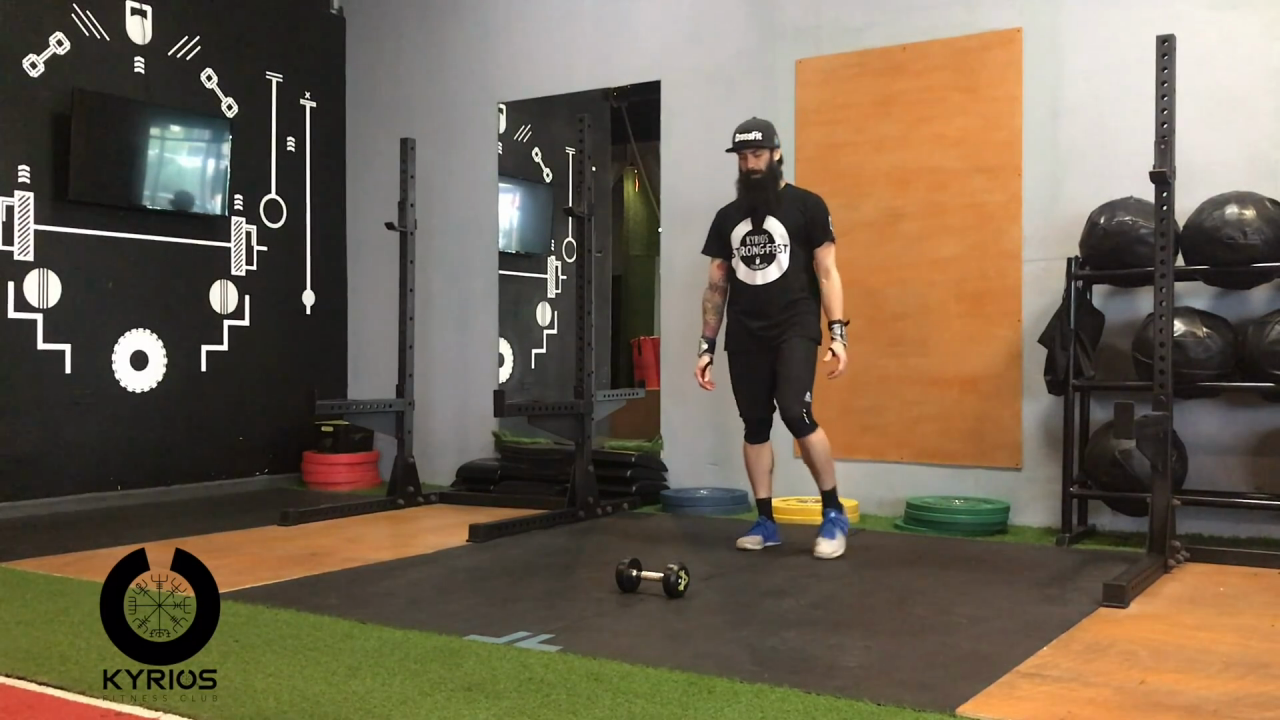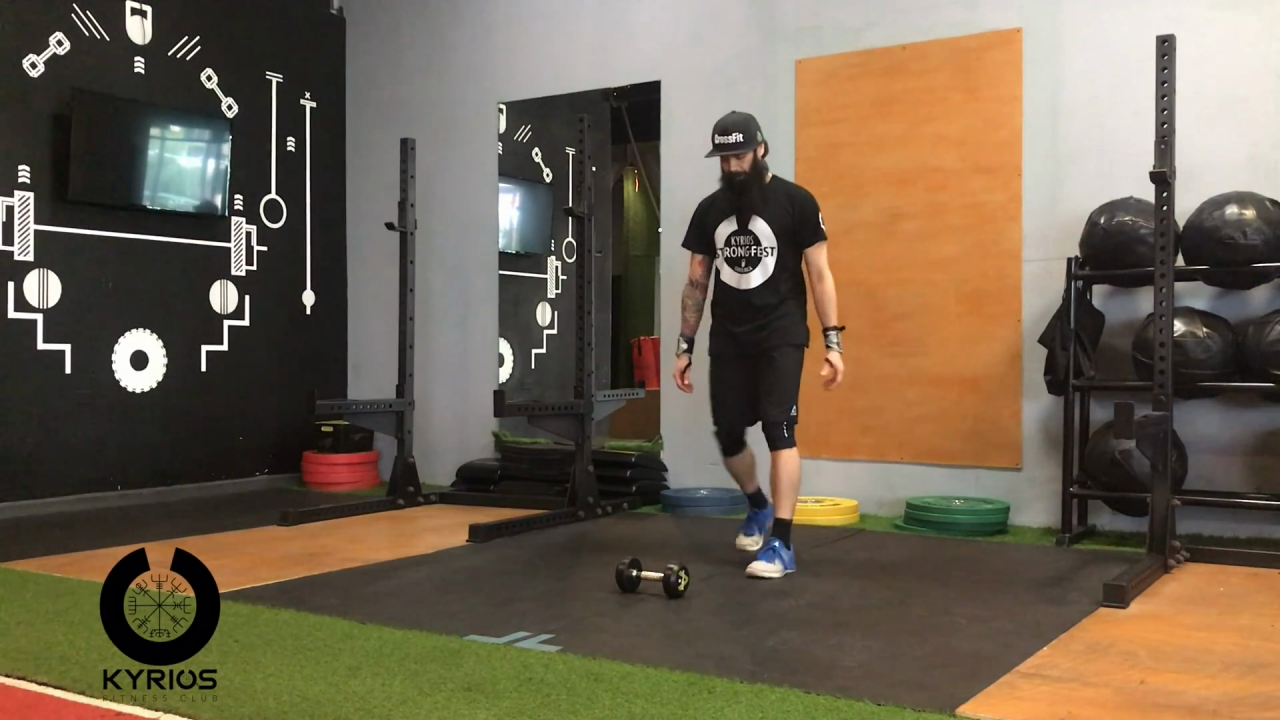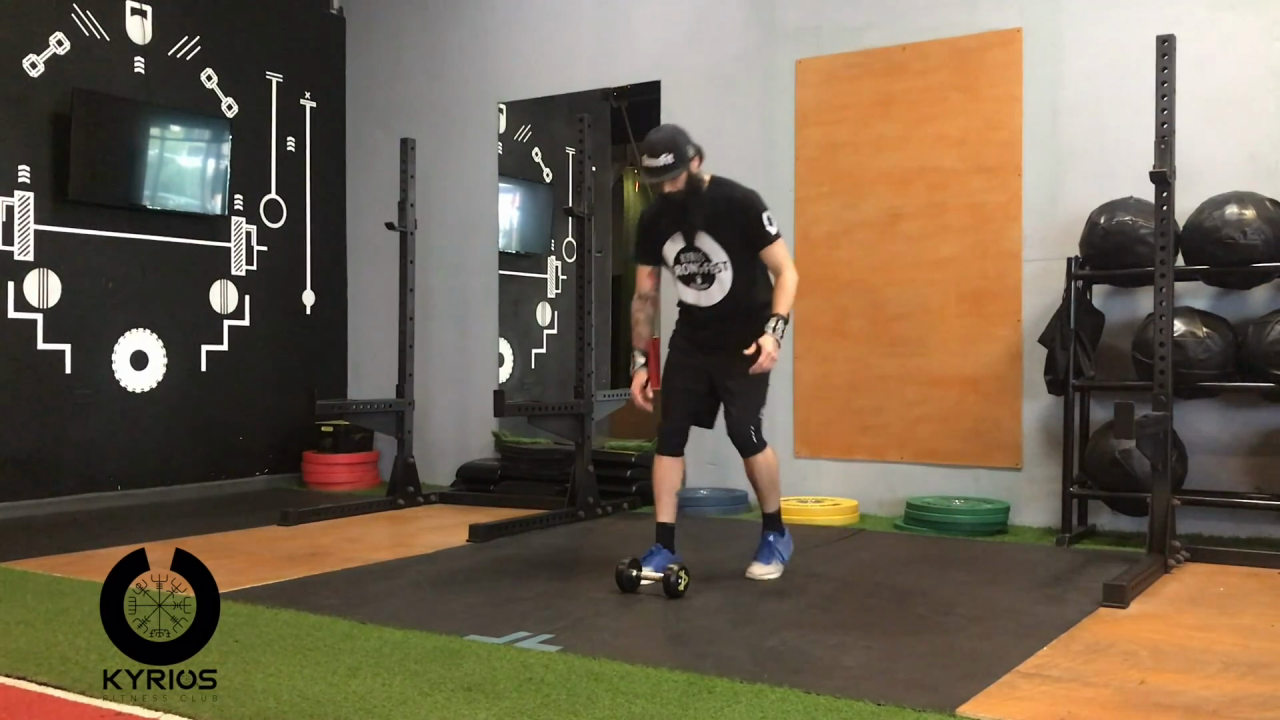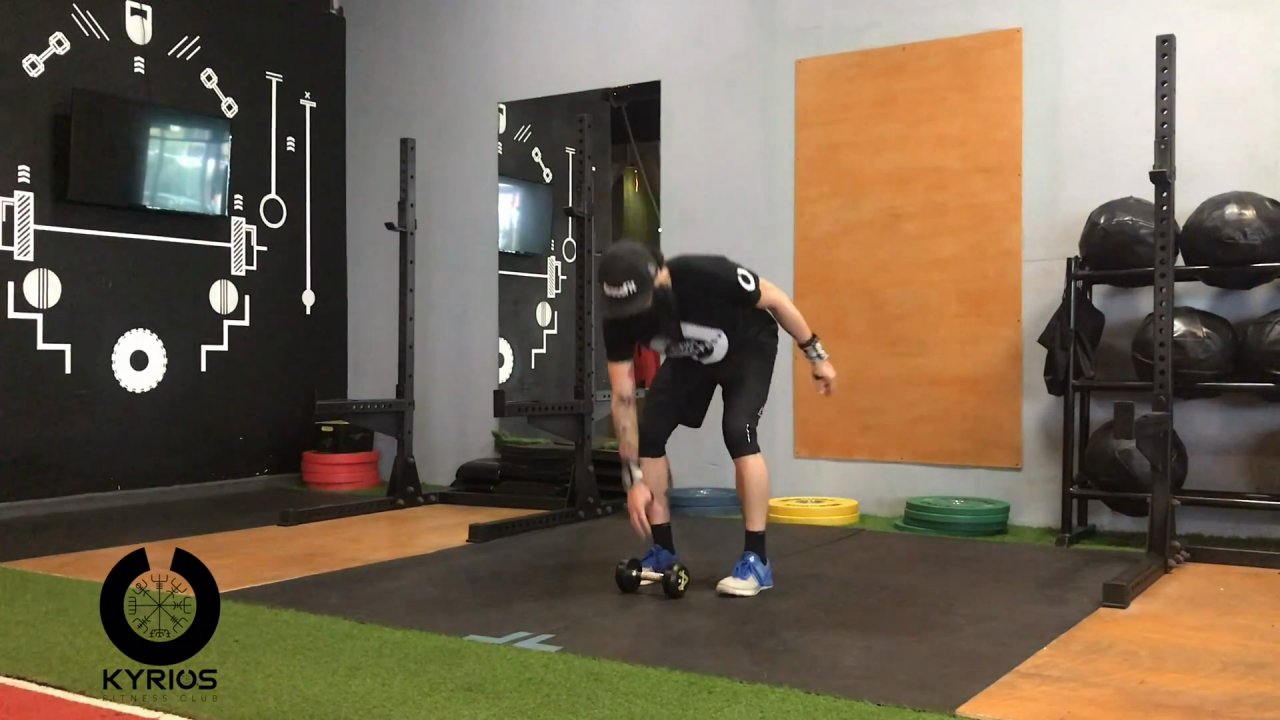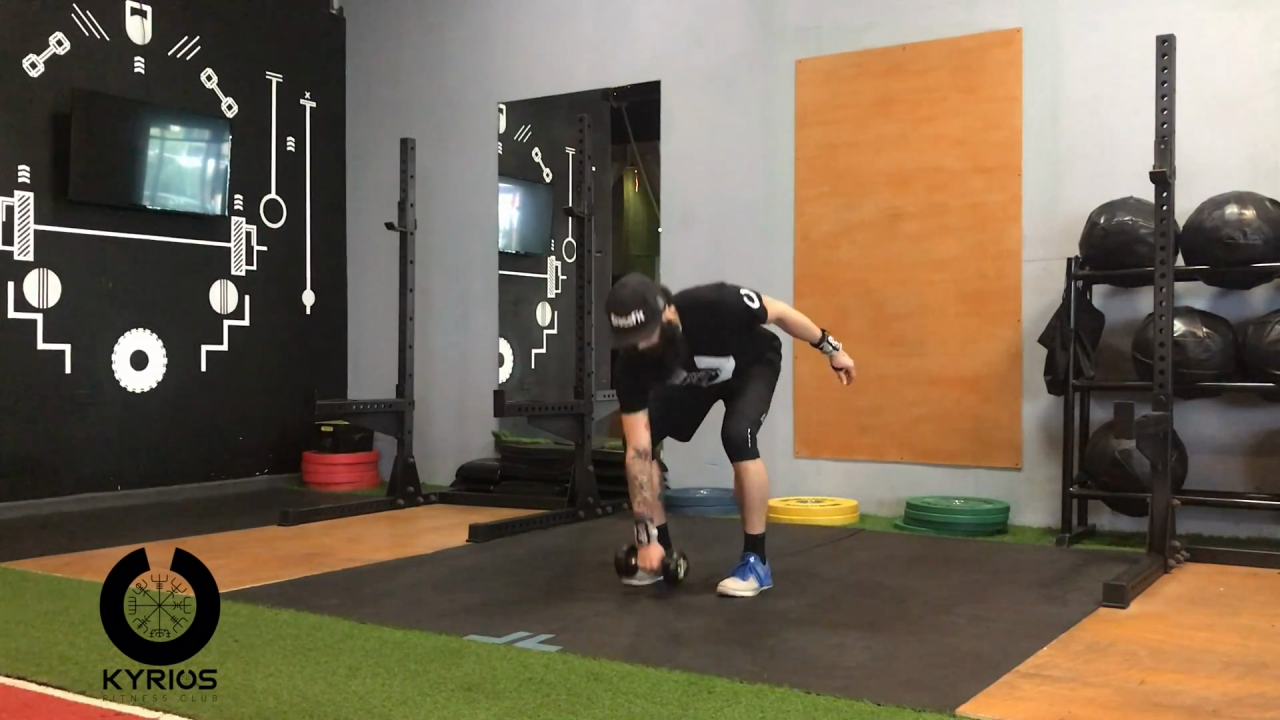
dt=0.5s
person 1, frame 1
left shoulder: (806, 205)
right shoulder: (728, 216)
left elbow: (827, 273)
right elbow: (717, 285)
left wrist: (837, 333)
right wrist: (706, 346)
left hip: (794, 330)
right hip: (745, 339)
left knee: (796, 415)
right knee: (755, 427)
left ankle: (834, 512)
right ankle: (765, 521)
person 1, frame 2
left shoulder: (795, 202)
right shoulder: (710, 209)
left elbow: (820, 275)
right elbow: (697, 282)
left wrist: (833, 341)
right wrist: (685, 346)
left hip: (779, 336)
right hip: (727, 339)
left knee: (778, 431)
right knee: (728, 434)
left ankle: (781, 543)
right ankle: (758, 506)
person 1, frame 3
left shoulder: (739, 204)
right shoulder: (653, 219)
left elbow: (785, 272)
right elbow: (645, 294)
left wrist: (773, 331)
right wrist: (641, 361)
left hip: (743, 339)
right hip: (691, 339)
left knee: (744, 433)
right knee: (669, 436)
left ankle: (775, 534)
right ankle: (664, 548)
person 1, frame 4
left shoulder: (707, 276)
right shoulder: (619, 317)
left elbow: (775, 300)
right elbow: (622, 398)
left wrist: (815, 354)
right wrist: (635, 478)
left hip: (747, 349)
right hip: (687, 360)
left knee: (738, 430)
right knee: (647, 433)
left ankle: (756, 559)
right ankle: (661, 550)
person 1, frame 5
left shoulder: (715, 305)
right shoulder: (631, 361)
left elbow: (779, 312)
right elbow: (638, 450)
left wrist: (831, 348)
right wrist: (646, 537)
left hip: (753, 366)
left knee: (737, 436)
right knee: (642, 437)
left ankle: (755, 559)
right ankle: (661, 545)
